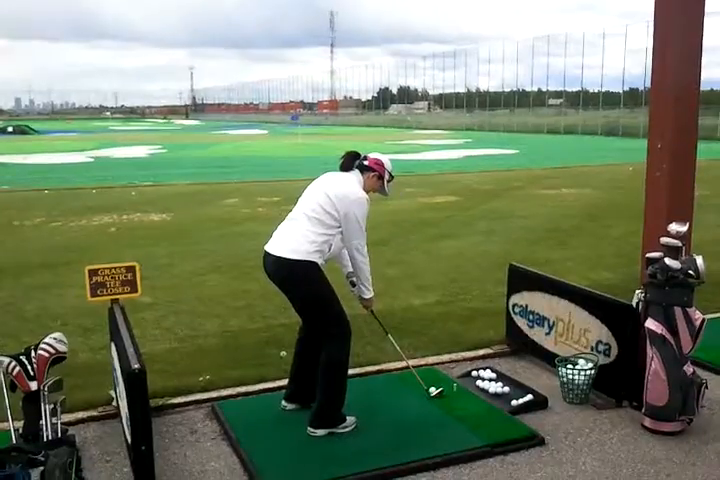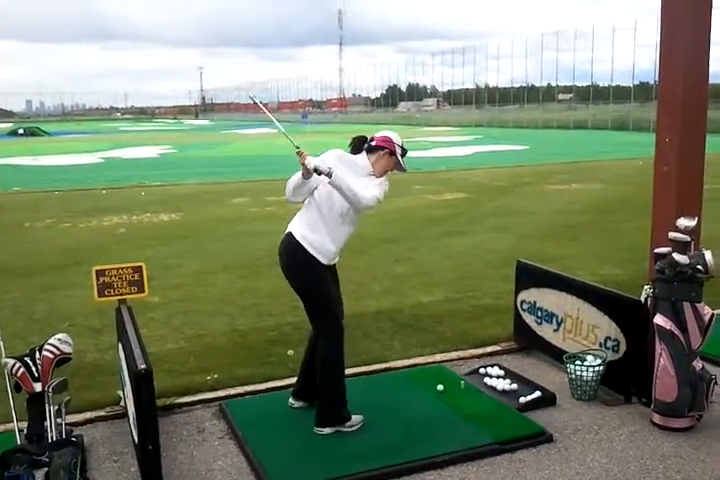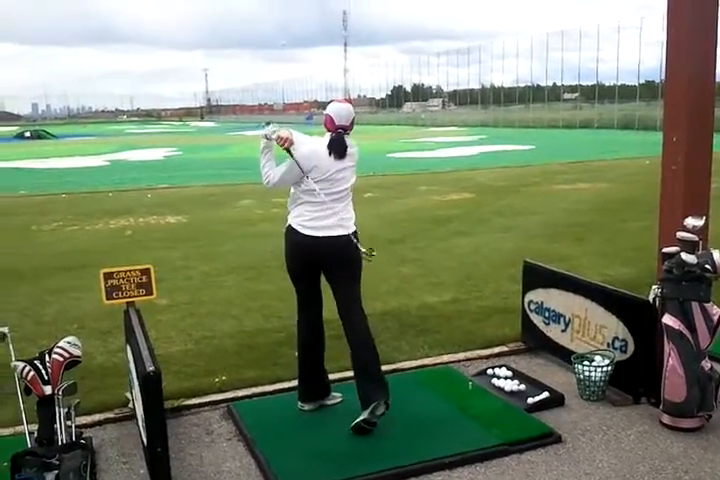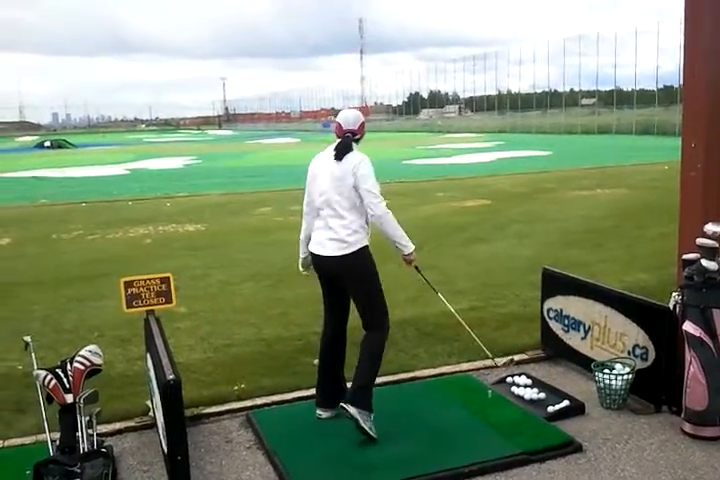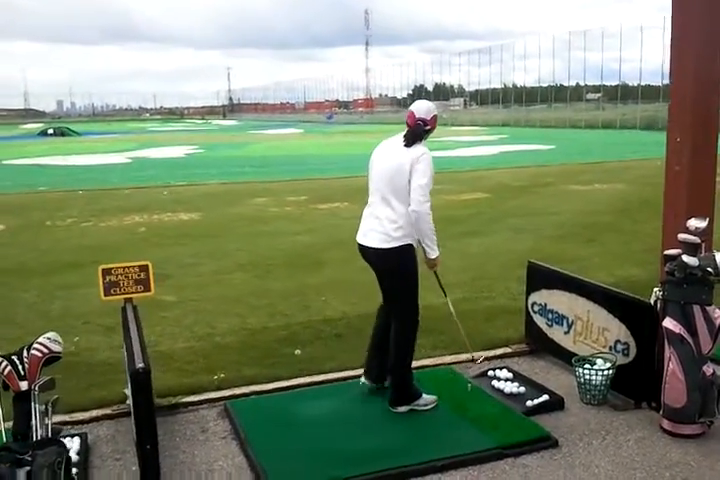
dt=1s
person 1, frame 1
left shoulder: (332, 179)
right shoulder: (356, 197)
right elbow: (358, 249)
left wrist: (350, 277)
right wrist: (366, 292)
left hip: (275, 256)
right hip: (297, 264)
left knee: (315, 323)
right knee: (338, 332)
left ankle: (298, 394)
right ankle: (326, 418)
person 1, frame 2
left shoulder: (379, 183)
right shoulder: (337, 158)
left elbow: (363, 200)
right elbow: (292, 192)
left wrist: (328, 174)
right wrist: (306, 172)
left hip: (323, 257)
right hip: (299, 249)
left knee: (326, 321)
right knee: (330, 327)
left ankle: (304, 392)
right ankle: (331, 416)
person 1, frame 3
left shoulder: (308, 154)
right shoulder: (351, 150)
left elbow: (273, 180)
left wrist: (267, 146)
right wrist: (288, 135)
left hip: (301, 241)
right hip: (342, 242)
left knee: (308, 314)
right knee: (353, 314)
left ankle: (312, 393)
right ankle: (374, 396)
person 1, frame 4
left shoulder: (317, 162)
right shoulder: (358, 162)
left elbow: (309, 210)
right elbow: (377, 210)
left wrist: (304, 251)
right wrist: (406, 246)
left hip: (321, 253)
right hip: (350, 254)
left knee: (334, 324)
right knee: (376, 324)
left ankle: (327, 400)
right ankle: (357, 400)
person 1, frame 5
left shoulder: (383, 147)
right shoulder: (419, 155)
right elbow: (419, 209)
right wrist: (432, 250)
left hip: (367, 239)
right hip: (394, 245)
left knee: (390, 306)
right knee: (405, 317)
left ankle: (376, 371)
right ankle: (402, 395)
